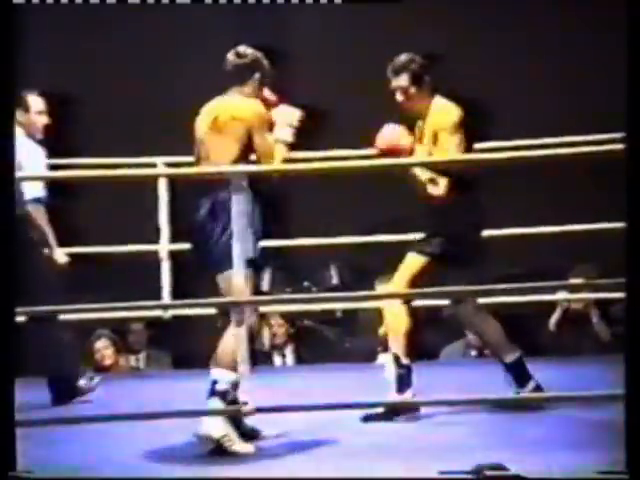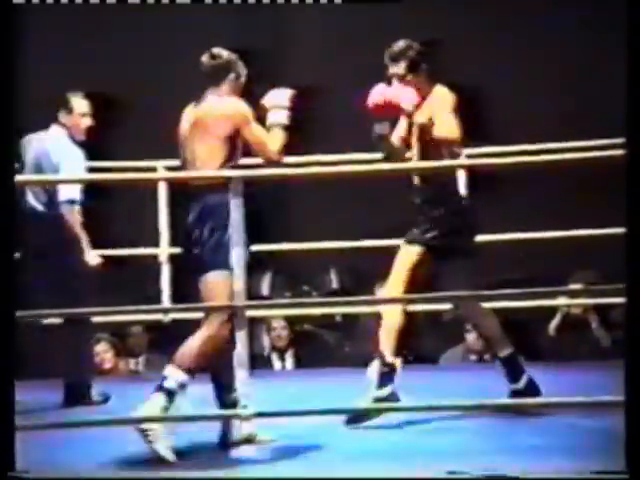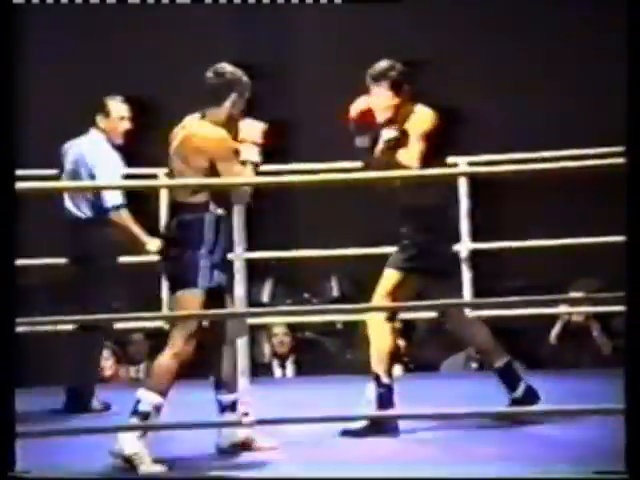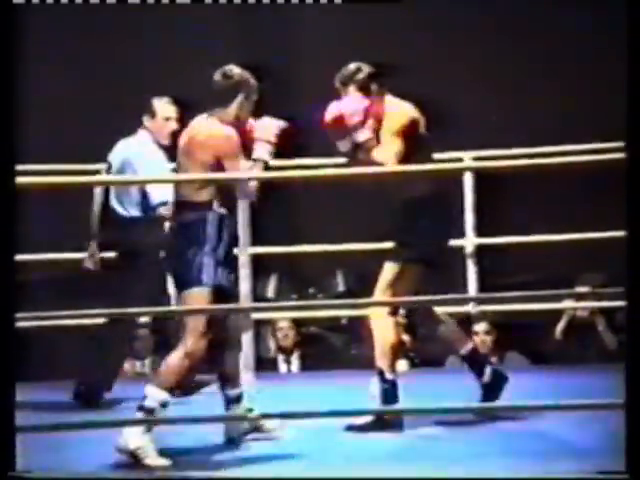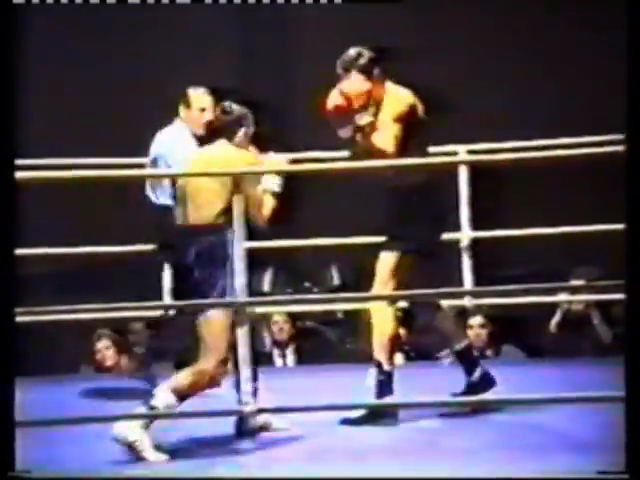
dt=0.2s
person 1, frame 1
left shoulder: (209, 110)
right shoulder: (252, 109)
right elbow: (273, 166)
right wrist: (284, 126)
left hip: (209, 208)
right hip: (230, 208)
left knee: (239, 316)
right knee: (244, 318)
left ankle: (231, 413)
right ankle: (215, 414)
person 1, frame 2
left shoulder: (191, 113)
right shoulder: (234, 108)
right elbow: (272, 154)
right wrist: (279, 112)
left hip: (199, 210)
right hip: (217, 213)
left knee: (226, 323)
right knee: (217, 324)
left ankle: (234, 423)
right ankle: (154, 409)
person 1, frame 3
left shoulder: (189, 128)
right shoulder: (215, 136)
right elbow: (242, 193)
left wrist: (237, 141)
right wrist: (251, 147)
left hip: (198, 232)
right hip: (198, 234)
left knee: (233, 330)
right knee: (183, 343)
left ankle: (231, 427)
right ankle: (132, 436)
person 1, frame 4
left shoulder: (201, 126)
right shoulder: (223, 135)
right elbow: (247, 191)
left wrist: (251, 142)
right wrist: (263, 145)
left hip: (206, 232)
right hip: (202, 235)
left knee: (235, 325)
right knee: (194, 344)
left ankle: (237, 416)
right ankle: (136, 431)
person 1, frame 5
left shoulder: (195, 157)
right shoulder: (242, 160)
right elbow: (260, 218)
right wrist: (272, 178)
left hip: (192, 249)
right hip: (215, 251)
right knee: (211, 365)
left ankle: (249, 414)
right ankle: (136, 423)
person 2, frame 1
left shoulder: (445, 114)
right shoulder: (422, 122)
left elbow: (454, 170)
left wrist: (411, 154)
right wrist: (406, 156)
left hip: (454, 219)
right hip: (446, 220)
left knee: (395, 292)
right knee: (465, 308)
left ankle: (403, 391)
right ankle: (527, 384)
person 2, frame 2
left shoulder: (441, 99)
right shoulder: (411, 107)
left elbow: (454, 144)
right elbow: (396, 154)
left wrist: (418, 119)
right wrist: (385, 130)
left hip: (443, 208)
right hip: (434, 207)
left knee: (394, 291)
right knee: (465, 300)
left ankle: (384, 385)
right ankle: (521, 382)
person 2, frame 3
left shoulder: (421, 120)
right shoulder: (399, 124)
left elbow: (411, 168)
right elbow: (381, 171)
left wrist: (389, 134)
right wrist: (365, 142)
left hip: (425, 226)
right hip: (423, 226)
left knee: (379, 309)
right knee: (453, 315)
left ankle: (384, 410)
right ankle: (519, 389)
person 2, frame 4
left shoulder: (399, 115)
right shoulder: (384, 118)
left elbow: (388, 169)
left wrist: (362, 135)
right wrist: (350, 144)
left hip: (420, 216)
right hip: (418, 215)
left knee: (381, 304)
left ankle: (388, 407)
right ankle: (486, 373)
person 2, frame 5
left shoulder: (398, 101)
right shoulder: (382, 104)
left elbow: (387, 152)
right elbow: (370, 160)
left wrist: (363, 117)
right wrist: (349, 128)
left hip: (415, 204)
right hip: (409, 204)
left knee: (381, 294)
left ankle: (384, 398)
right ankle: (475, 372)
person 3, frame 1
right shoulder: (29, 150)
right elbow: (33, 202)
right wrist: (54, 246)
right hip: (24, 233)
right knee: (43, 309)
right ankle: (66, 383)
person 3, frame 2
left shoulder: (31, 142)
right shoulder: (70, 152)
right elbow: (69, 204)
right wrist: (86, 247)
left hip: (32, 231)
right hip: (58, 233)
left knee: (31, 308)
right knee: (74, 312)
right ankle: (79, 390)
person 3, frame 3
left shoulder: (72, 148)
right shoulder: (105, 156)
left elbow: (70, 194)
right elbow: (114, 207)
right wrist: (145, 238)
left hip: (77, 232)
right hip: (97, 236)
left knee: (92, 312)
right knee: (96, 315)
right ankle: (80, 395)
person 3, frame 4
left shoulder: (121, 148)
right shoulder: (151, 155)
left elbow: (99, 195)
right elbow: (162, 205)
left wrist: (94, 244)
left hip: (122, 231)
right hip: (142, 236)
left knee: (162, 305)
right knee: (124, 315)
right ankle: (91, 387)
person 3, frame 5
left shoulder: (164, 137)
right shoulder: (181, 143)
left elbow: (151, 184)
left wrist: (152, 230)
left hip: (163, 220)
right hip: (176, 221)
left knee: (183, 297)
left ankle: (182, 368)
